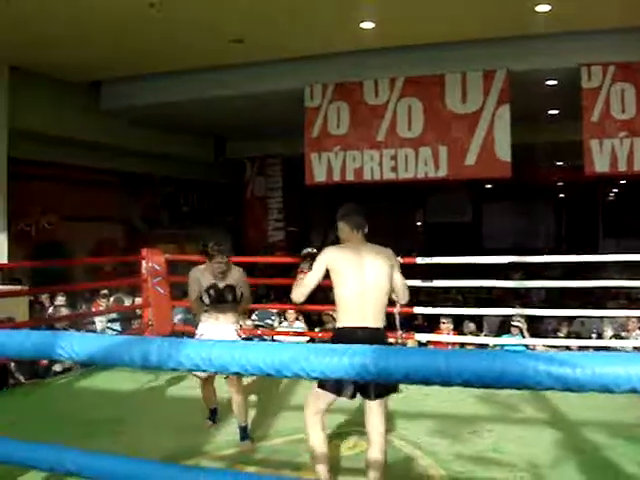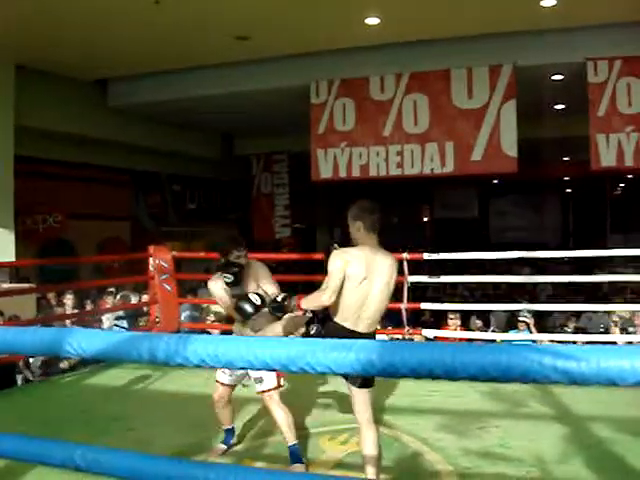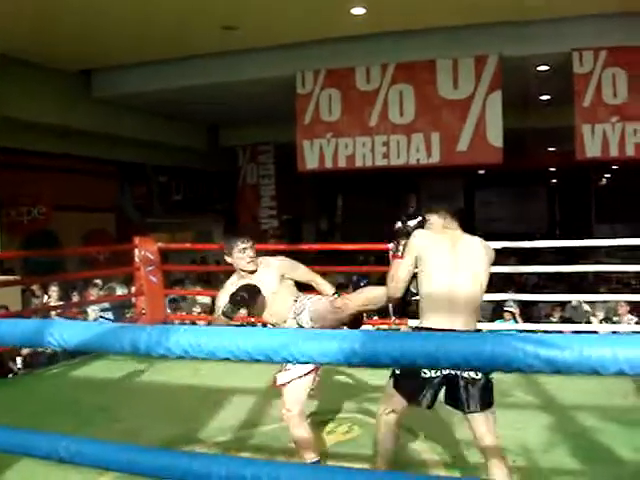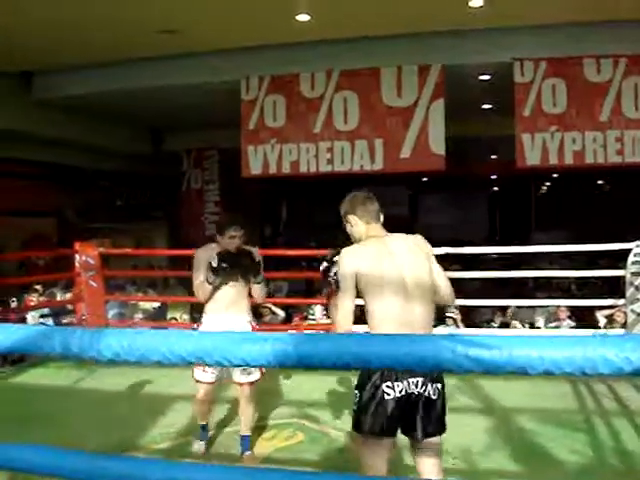
dt=1s
person 1, frame 1
left shoulder: (330, 254)
right shoulder: (387, 256)
left elbow: (297, 296)
right elbow: (402, 298)
left wrist: (304, 270)
left hip: (345, 342)
right hip: (377, 343)
left knee: (313, 411)
right knee: (376, 428)
person 1, frame 2
left shoulder: (341, 257)
right shoulder: (392, 263)
left elbow: (325, 298)
left wrist: (299, 303)
left hip: (335, 339)
left knee: (296, 311)
right knee: (365, 419)
person 1, frame 3
left shoulder: (423, 239)
right shoulder: (484, 249)
left elbow: (394, 290)
left wrist: (397, 254)
left knee: (388, 414)
right knee: (488, 441)
person 1, frame 4
left shoulder: (351, 257)
right shoulder: (419, 244)
left elbow: (342, 329)
right elbow: (448, 298)
left wrist: (333, 290)
left hip: (385, 367)
person 2, frame 1
left shoulder: (238, 273)
right shoulder: (196, 274)
left elbow: (246, 307)
right elbow: (193, 307)
left wrist: (238, 299)
right wrist: (204, 301)
left hip: (230, 330)
right hip: (206, 330)
left knee: (234, 381)
right knee: (205, 380)
left ankle: (244, 433)
right ankle: (213, 412)
person 2, frame 2
left shoulder: (258, 269)
right shoulder: (215, 284)
left elbow: (276, 298)
right elbow: (237, 315)
left wrist: (261, 306)
right wrist: (235, 293)
left knee: (271, 399)
right knee: (220, 396)
left ankle: (296, 457)
right ankle: (228, 438)
person 2, frame 3
left shoulder: (277, 264)
right shoulder: (229, 290)
left elbow: (314, 279)
left wrist: (337, 296)
right wrist: (229, 312)
left hip: (309, 313)
left knee: (346, 303)
right knee: (292, 412)
person 2, frame 4
left shoulder: (251, 254)
right shoulder: (204, 254)
left elbow: (260, 296)
right elbow: (200, 295)
left wrist: (255, 272)
right wrist: (214, 271)
left hip: (242, 326)
right hip: (212, 325)
left knee: (246, 391)
right knee: (203, 391)
left ankle: (245, 446)
right ankle: (203, 429)
